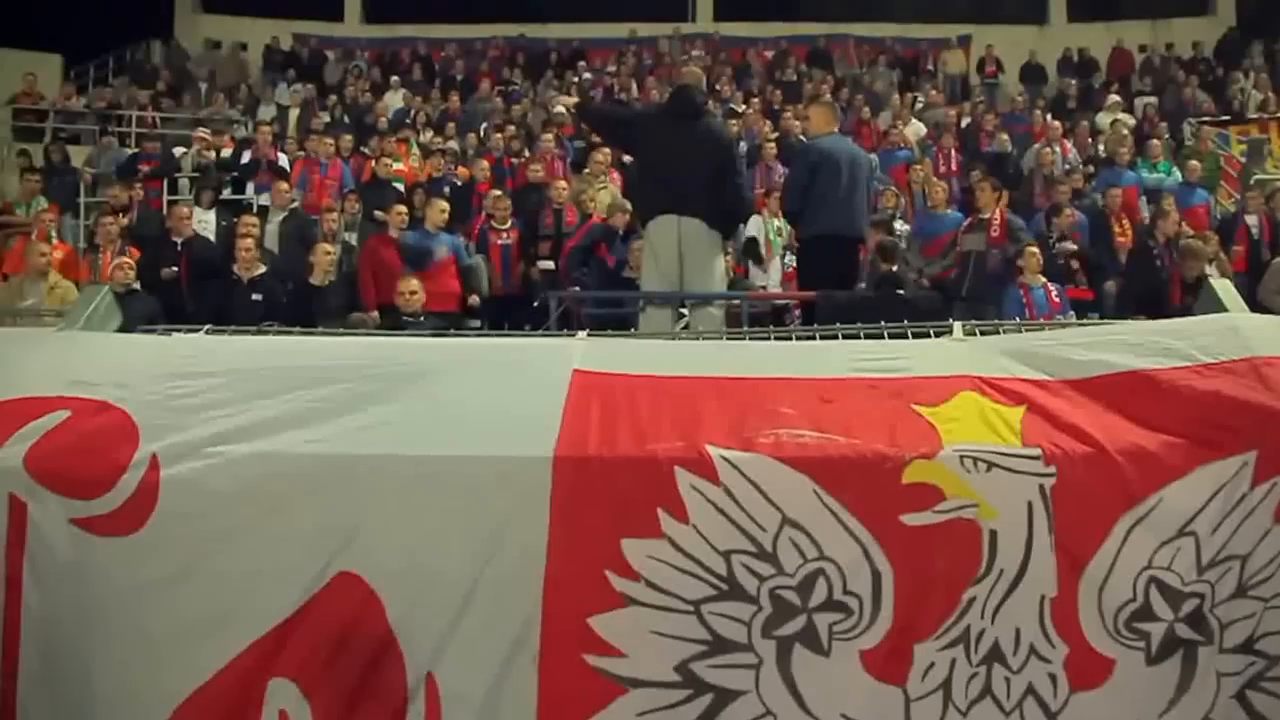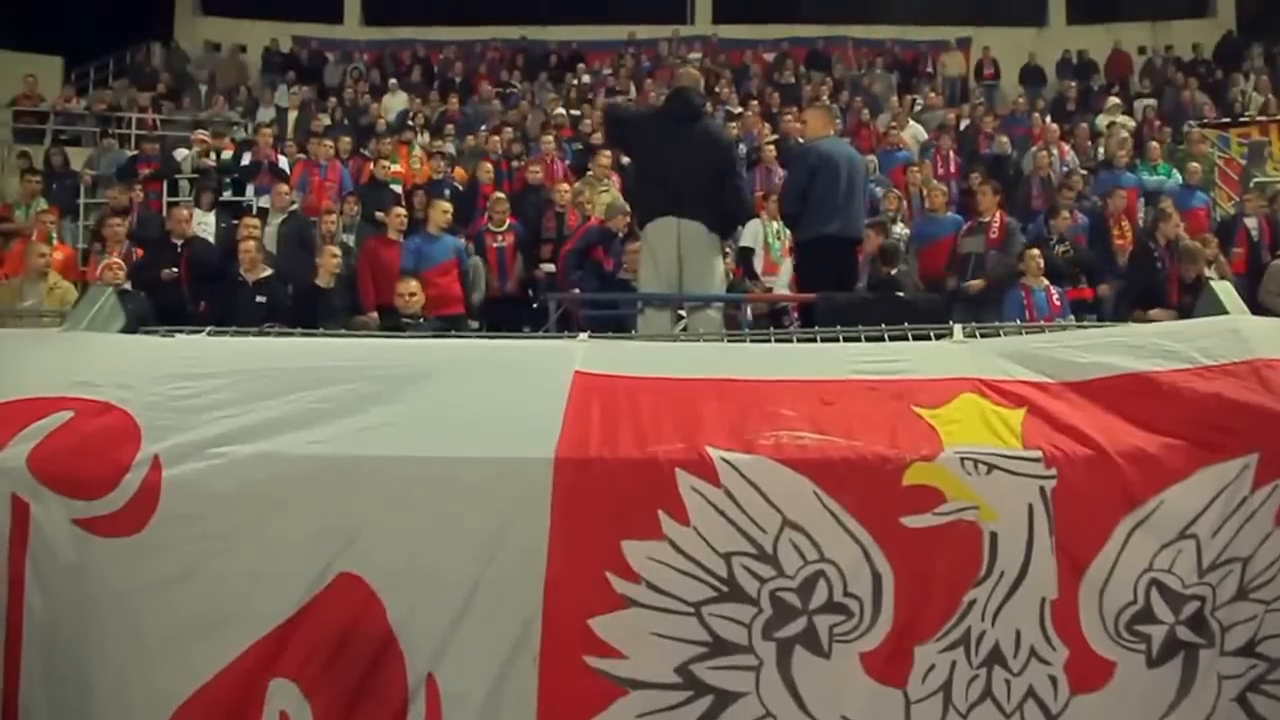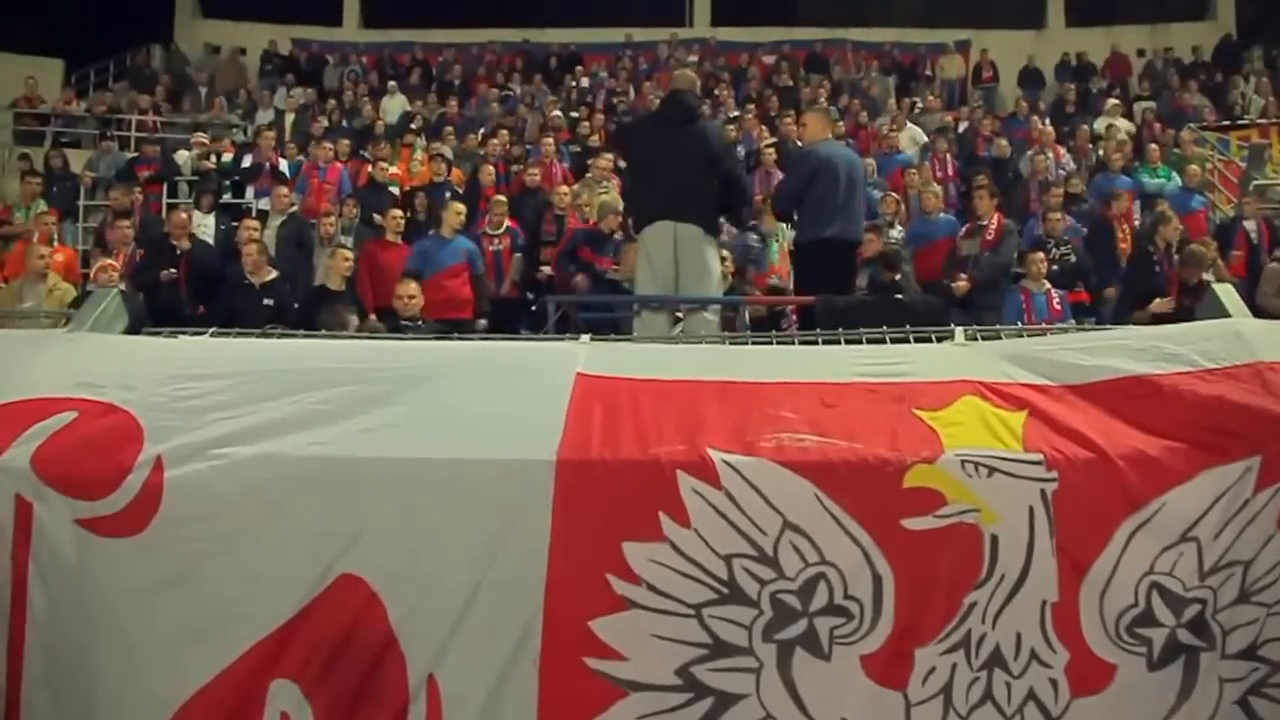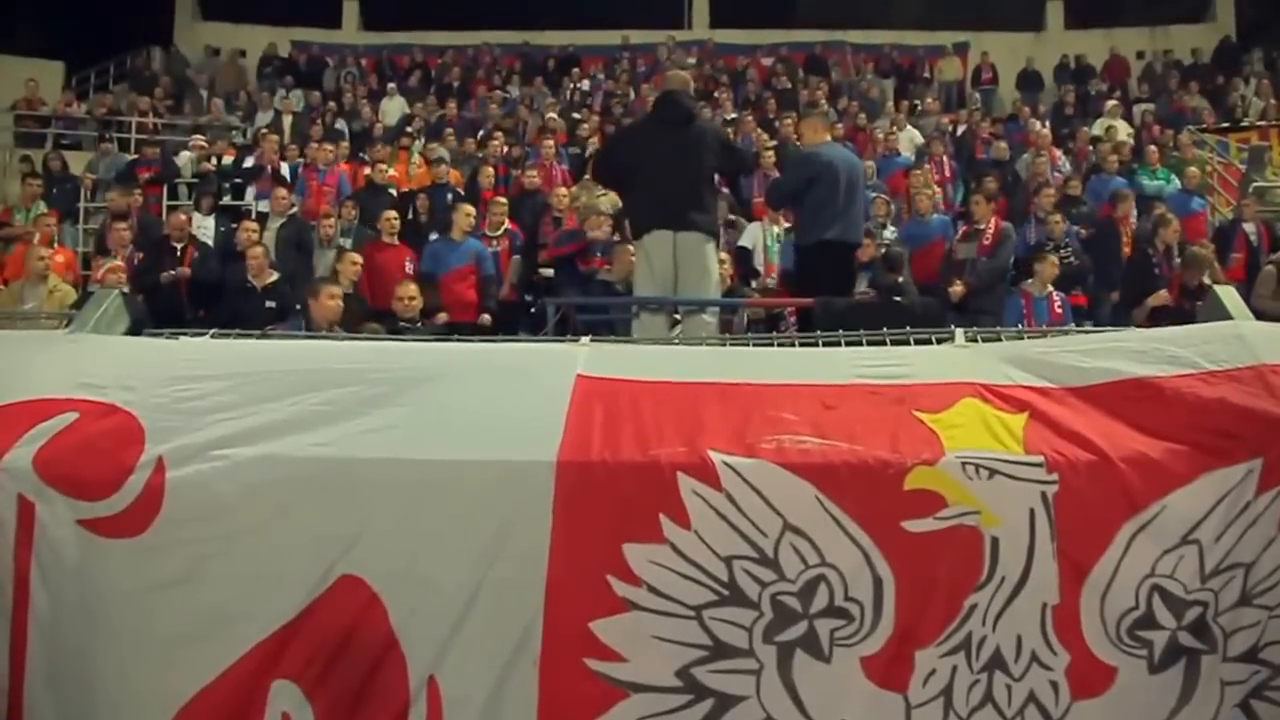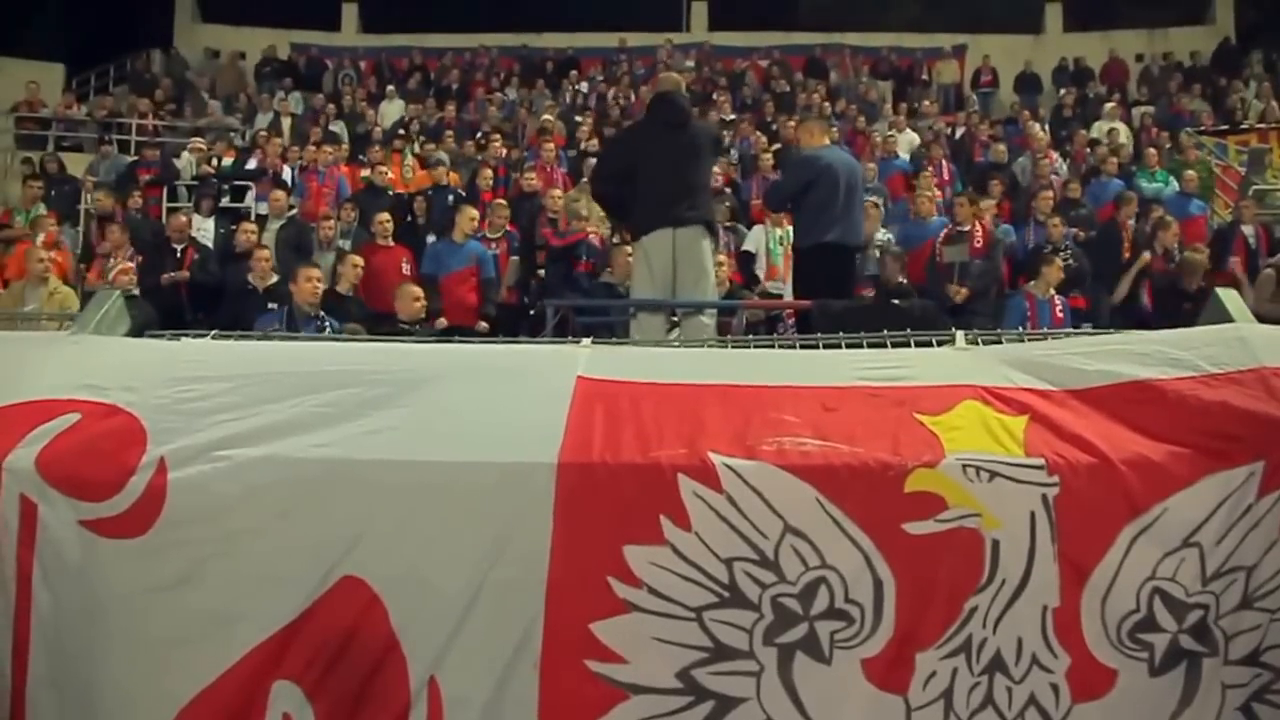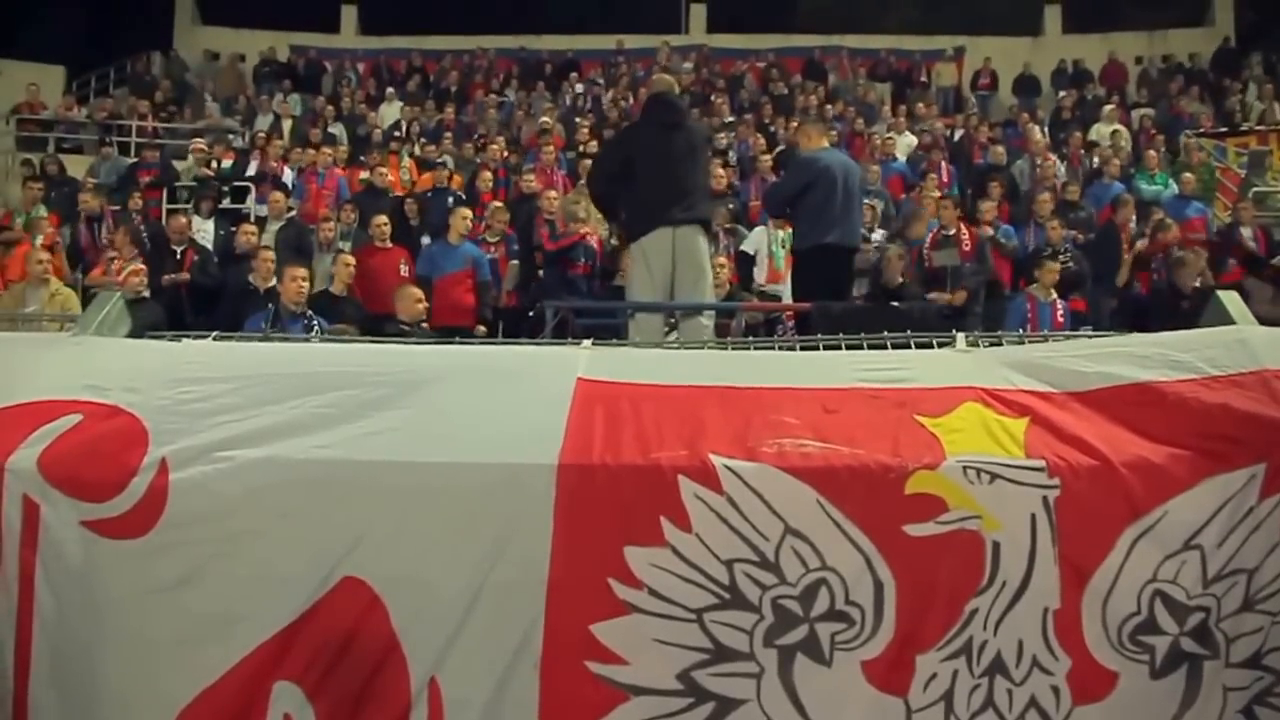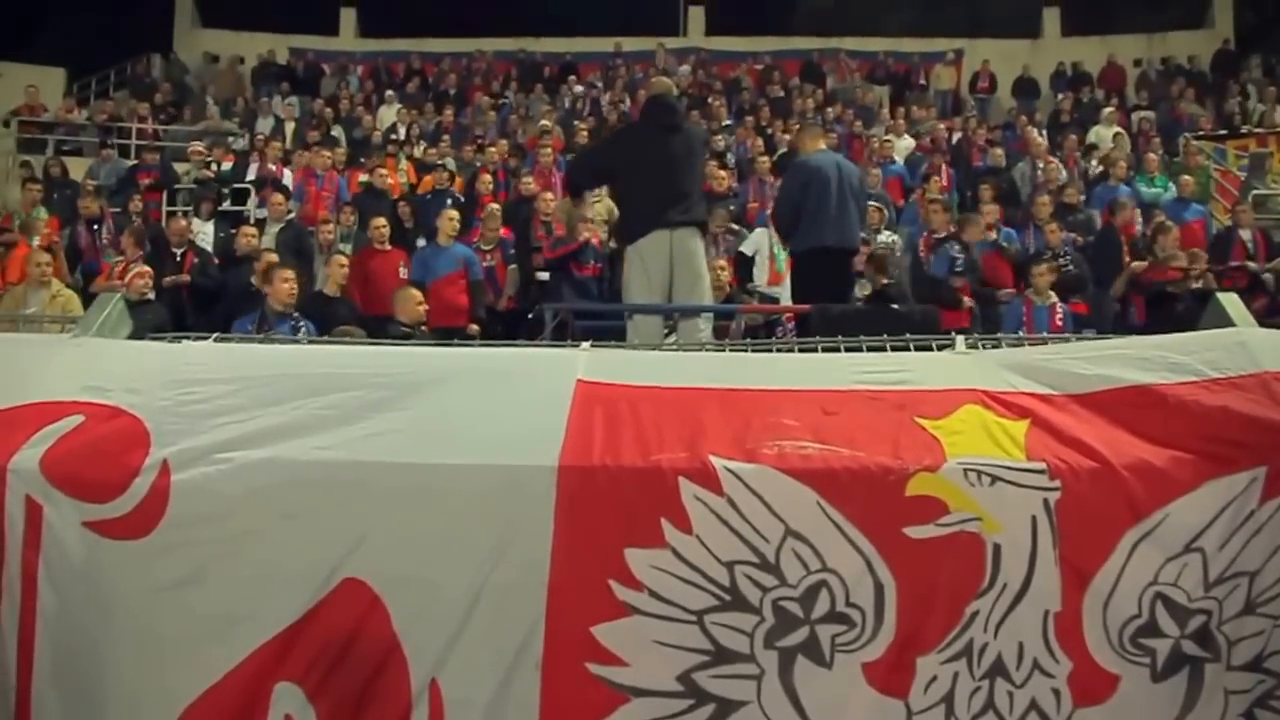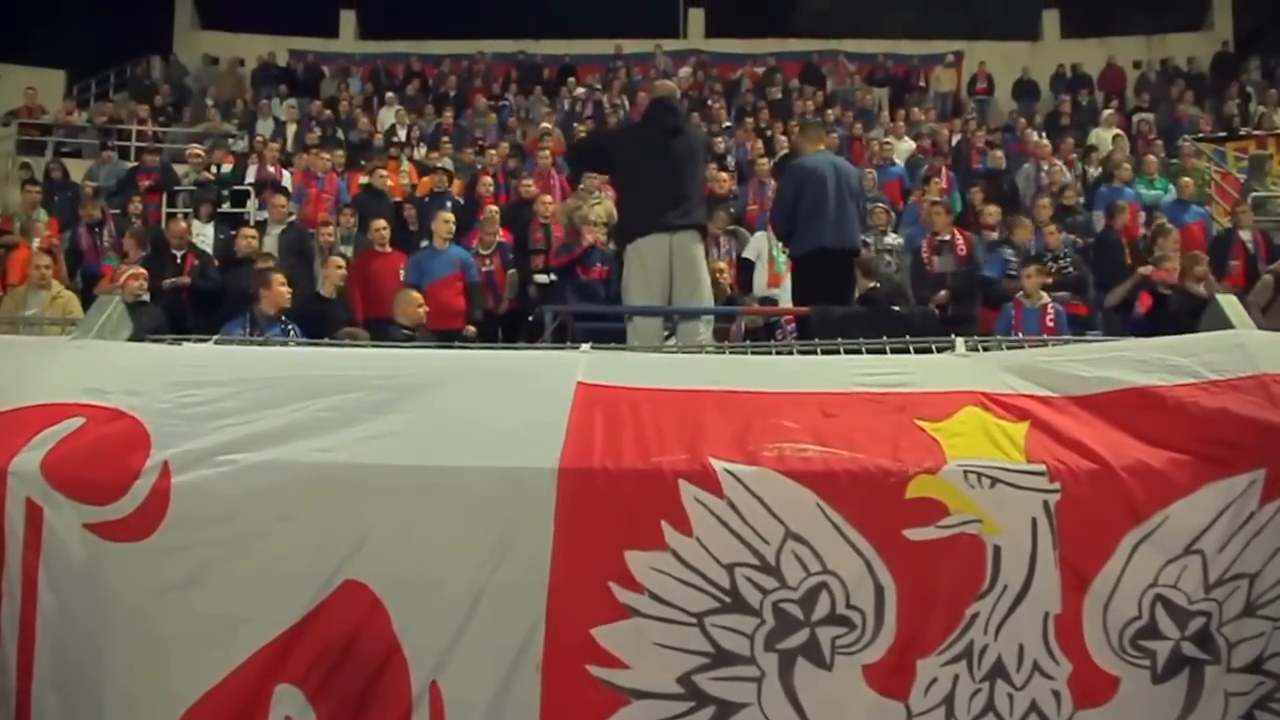
dt=0.3s
person 1, frame 1
left shoulder: (645, 121)
right shoulder: (716, 131)
left elbow: (606, 117)
right elbow: (733, 184)
left wrist: (578, 104)
right wrist: (732, 224)
left hip: (659, 219)
right hip: (702, 222)
left knee: (655, 300)
right knee: (708, 301)
person 1, frame 2
left shoulder: (643, 124)
right shoulder: (715, 133)
left elbow: (616, 121)
right elbow: (733, 187)
left wrist: (608, 108)
right wrist: (729, 225)
left hip: (657, 222)
right hip: (702, 224)
left knee: (655, 302)
right knee: (706, 303)
person 1, frame 3
left shoulder: (639, 130)
right shoulder: (711, 133)
left elbow: (620, 141)
right elbow: (735, 184)
right wrist: (721, 212)
left hip: (654, 225)
right hip: (698, 226)
left knee: (652, 305)
right knee: (703, 305)
person 1, frame 4
left shoulder: (635, 133)
right shoulder: (710, 132)
left elbow: (602, 170)
right elbow: (741, 166)
left hip: (652, 227)
right hip: (698, 227)
left knee: (650, 309)
right knee: (701, 308)
person 1, frame 5
left shoulder: (632, 136)
right shoulder: (704, 133)
left elbow: (602, 183)
right elbow: (716, 151)
left wrist: (624, 216)
left hip: (650, 227)
right hip: (694, 226)
left knee: (648, 309)
right knee: (699, 308)
person 1, frame 6
left shoulder: (631, 136)
right shoulder: (699, 133)
left elbow: (599, 179)
left wrist: (614, 215)
left hip: (648, 228)
right hip: (691, 228)
left knee: (646, 310)
right knee: (697, 309)
person 1, frame 7
left shoulder: (626, 137)
right shoulder: (695, 136)
left elbow: (580, 171)
left wrist: (578, 194)
left hip: (643, 230)
right hip: (687, 230)
left knee: (643, 312)
right knee: (695, 311)
person 1, frame 8
left shoulder: (627, 137)
right shoulder: (698, 138)
left elbow: (580, 153)
left hip: (643, 232)
right hip: (687, 232)
left knee: (644, 314)
person 2, frame 1
left shoulder: (811, 149)
right shoulder: (861, 155)
left elbow: (791, 195)
right elbow: (869, 198)
left wrist: (797, 223)
left hip: (818, 237)
right hip: (852, 237)
left knee: (816, 306)
person 2, frame 2
left shoulder: (809, 151)
right shoulder: (856, 156)
left elbow: (789, 198)
right elbow: (863, 201)
left wrist: (796, 226)
left hip: (817, 239)
right hip: (850, 238)
left knee: (814, 308)
person 2, frame 3
left shoulder: (808, 155)
right shoulder: (854, 158)
left elbow: (783, 199)
left wrist: (792, 219)
left hip: (816, 242)
right hip: (849, 240)
left knee: (812, 310)
person 2, frame 4
left shoulder: (809, 157)
right shoulder: (854, 161)
left elbow: (775, 196)
left wrist: (792, 204)
left hip: (816, 244)
right hip: (849, 242)
left knee: (811, 312)
person 2, frame 5
left shoulder: (808, 160)
right shoulder: (853, 163)
left elbow: (773, 198)
left wrist: (791, 206)
left hip: (815, 247)
right hip: (848, 245)
left knee: (811, 315)
person 2, frame 6
left shoulder: (807, 162)
right shoulder: (852, 166)
left elbow: (773, 200)
left wrist: (789, 214)
left hip: (813, 248)
right hip: (846, 246)
left knee: (809, 317)
person 2, frame 7
left shoulder: (803, 165)
right shoulder: (852, 169)
left elbow: (782, 212)
right elbow: (861, 211)
left wrist: (789, 236)
left hip: (812, 251)
right hip: (846, 249)
left knee: (810, 319)
person 2, frame 8
left shoulder: (799, 168)
right shoulder: (851, 170)
left elbow: (780, 216)
right elbow: (861, 212)
left wrist: (792, 241)
left hip: (811, 253)
right hip: (846, 252)
left knee: (810, 322)
